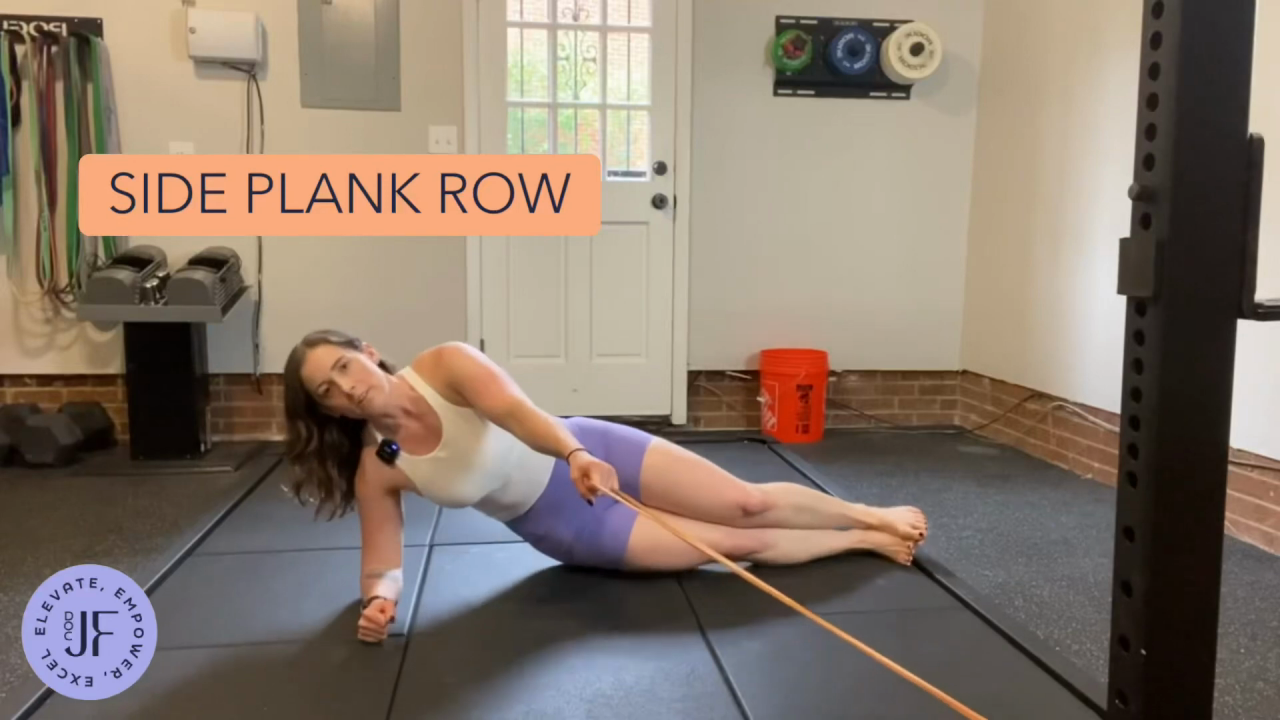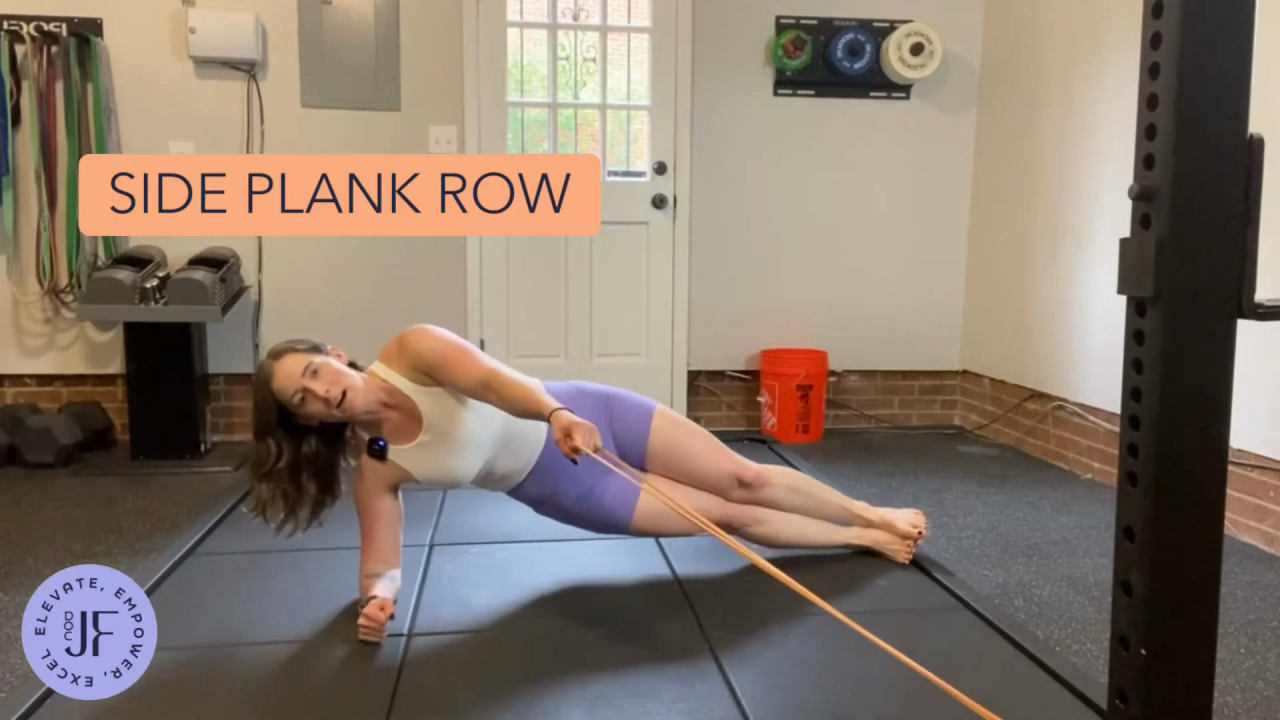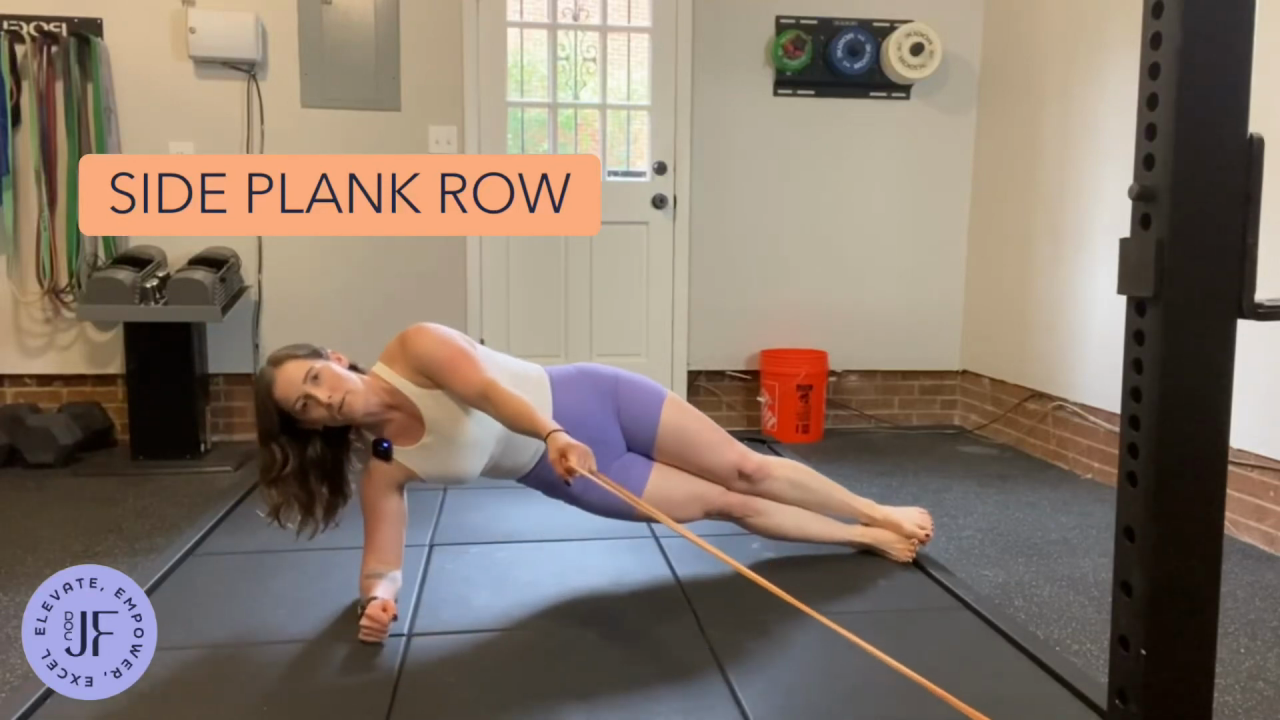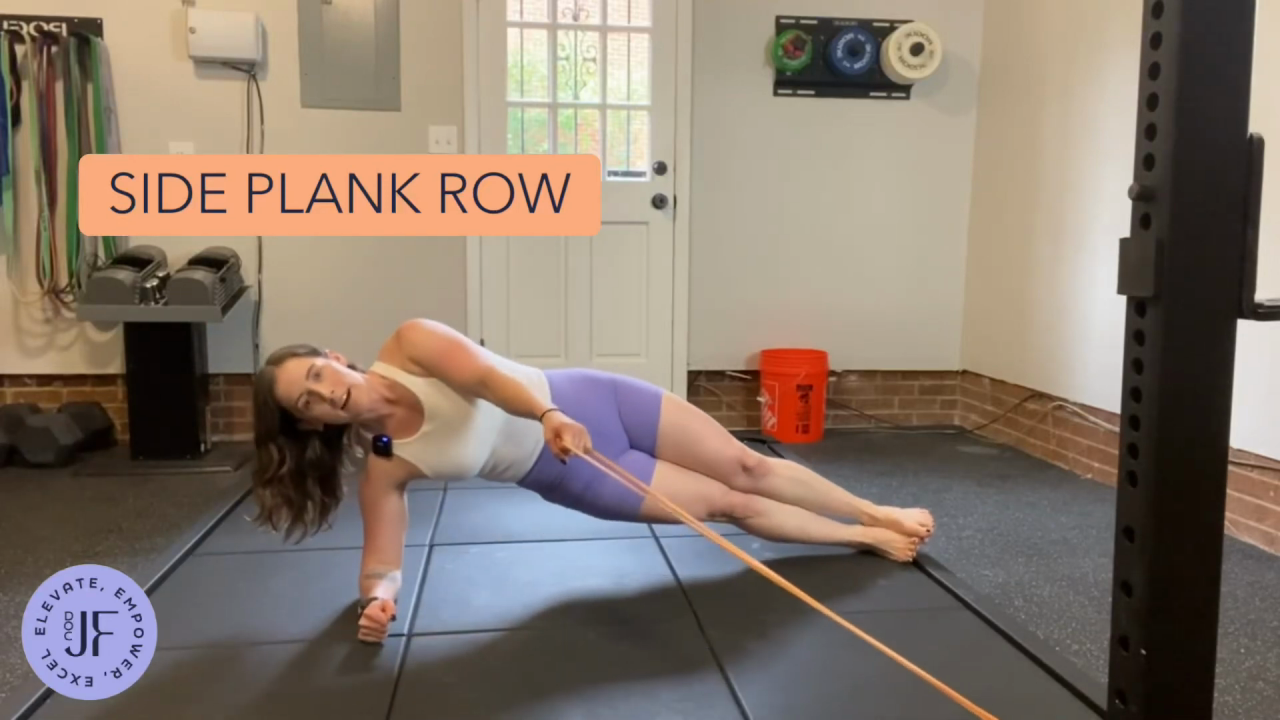
dt=0.5s
person 1, frame 1
left shoulder: (446, 365)
right shoulder: (376, 470)
left elbow: (518, 411)
right elbow: (381, 568)
left wrist: (575, 453)
right wrist: (379, 601)
left hip: (587, 454)
right hip: (565, 532)
left knee: (748, 503)
right knee: (737, 545)
left ankle: (870, 515)
right ankle: (866, 542)
person 1, frame 2
left shoulder: (411, 349)
right shoulder: (375, 470)
left elbow: (489, 379)
right elbow: (380, 565)
left wrist: (557, 414)
right wrist: (378, 598)
left hip: (589, 418)
right hip: (566, 491)
left knee: (743, 480)
right knee: (724, 518)
left ankle: (873, 515)
right ankle: (865, 540)
person 1, frame 3
left shoulder: (415, 347)
right shoulder: (383, 467)
left elbow: (487, 389)
right elbow: (381, 564)
left wrist: (551, 432)
right wrist: (378, 600)
left hip: (592, 403)
right hip: (571, 473)
left knee: (747, 471)
right knee: (725, 504)
left ankle: (876, 512)
right ankle: (869, 539)
person 1, frame 4
left shoulder: (410, 344)
right shoulder: (383, 469)
left elbow: (485, 375)
right elbow: (381, 563)
left wrist: (547, 415)
right wrist: (378, 601)
left hip: (592, 405)
right hip: (578, 478)
left knee: (748, 467)
right knee: (729, 507)
left ankle: (878, 514)
right ankle: (870, 541)
